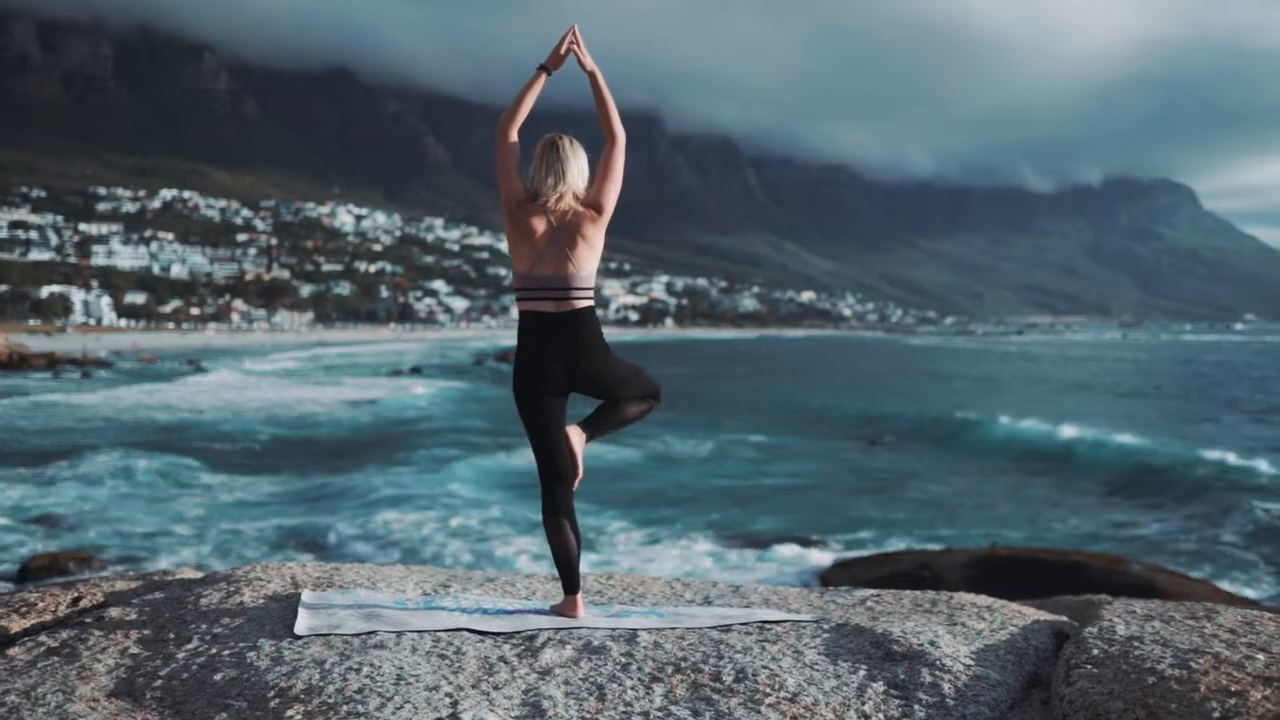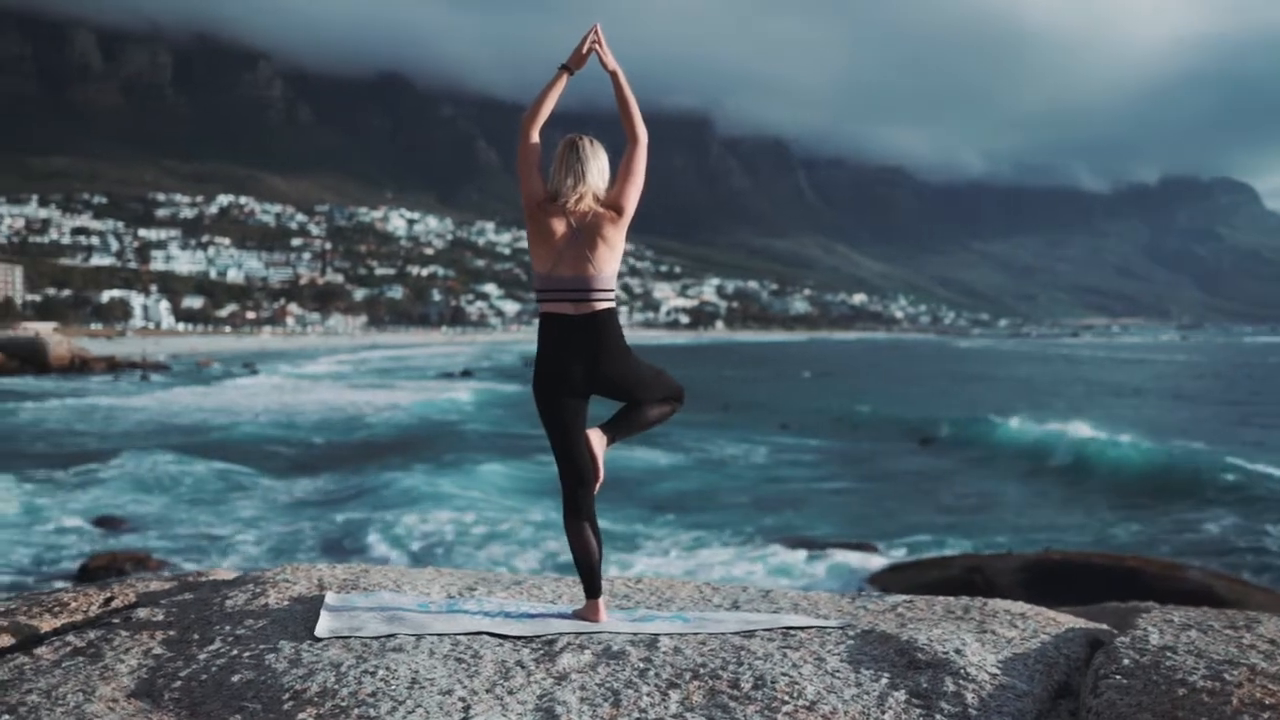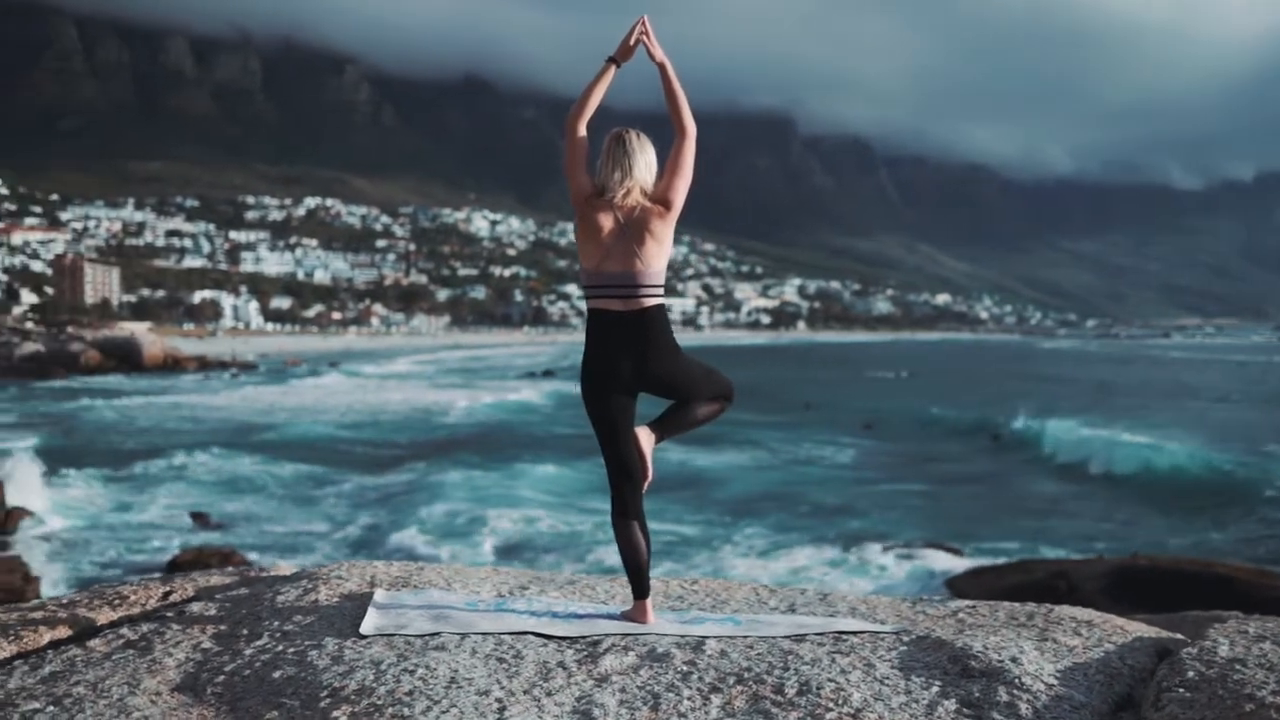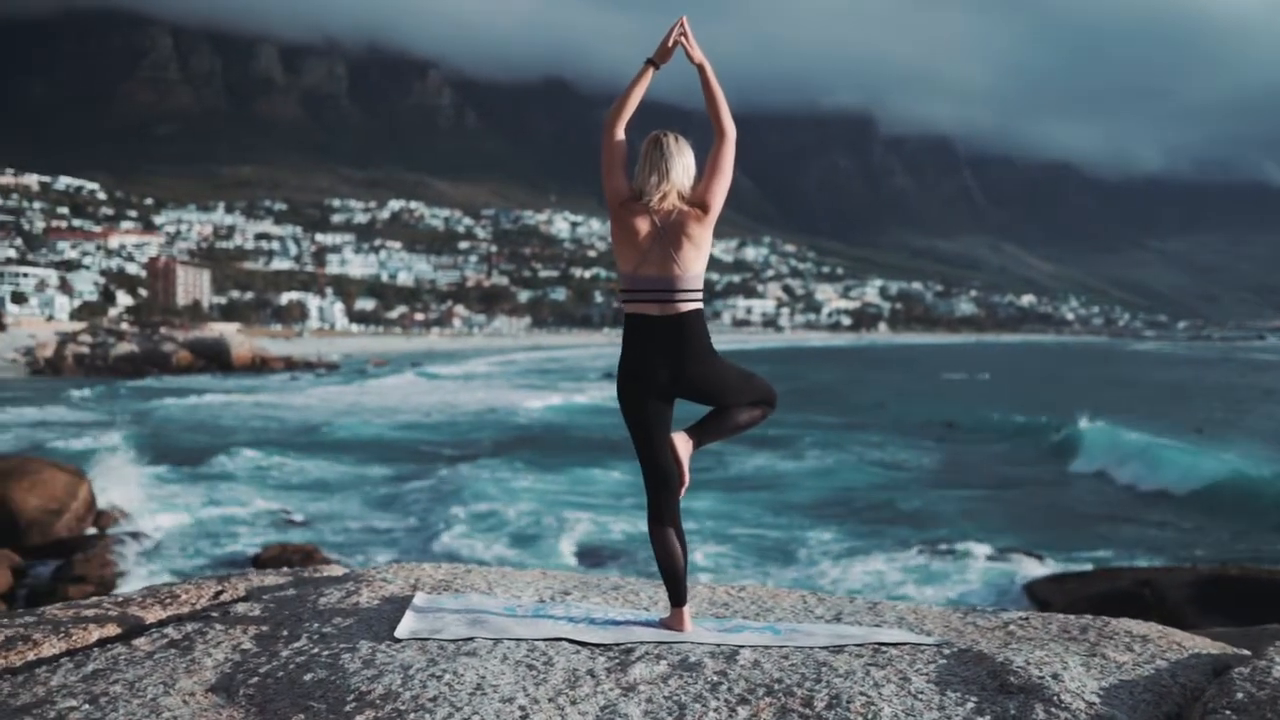
dt=1s
person 1, frame 1
left shoulder: (519, 215)
right shoulder: (594, 217)
left elbow: (507, 132)
right elbow: (617, 138)
left wrist: (547, 69)
right wrist: (590, 69)
left hip: (535, 358)
right hip: (585, 352)
left knee: (555, 485)
right knee: (649, 392)
left ankle: (573, 599)
right ankle: (584, 433)
person 1, frame 2
left shoulder: (539, 217)
right shoulder: (614, 218)
left elbow: (528, 132)
right elbow: (639, 138)
left wrist: (569, 68)
right wrist: (612, 68)
left hip: (554, 360)
right hip: (605, 354)
left knee: (575, 488)
right knee: (671, 394)
left ankle: (594, 604)
right ankle: (604, 436)
person 1, frame 3
left shoulder: (586, 212)
right shoulder: (662, 212)
left elbow: (575, 126)
right elbow: (687, 131)
left wrist: (616, 60)
right wrist: (659, 60)
left hip: (602, 357)
right hip: (653, 351)
left knee: (624, 487)
right knee: (720, 391)
left ankle: (642, 605)
right ankle: (653, 434)
person 1, frame 4
left shoulder: (624, 216)
right shoulder: (700, 218)
left elbow: (613, 131)
right elbow: (727, 134)
left wrist: (654, 63)
right wrist: (700, 62)
left hip: (639, 361)
right hip: (691, 356)
left knee: (661, 493)
right knee: (763, 397)
left ankle: (679, 613)
right ankle: (691, 439)
